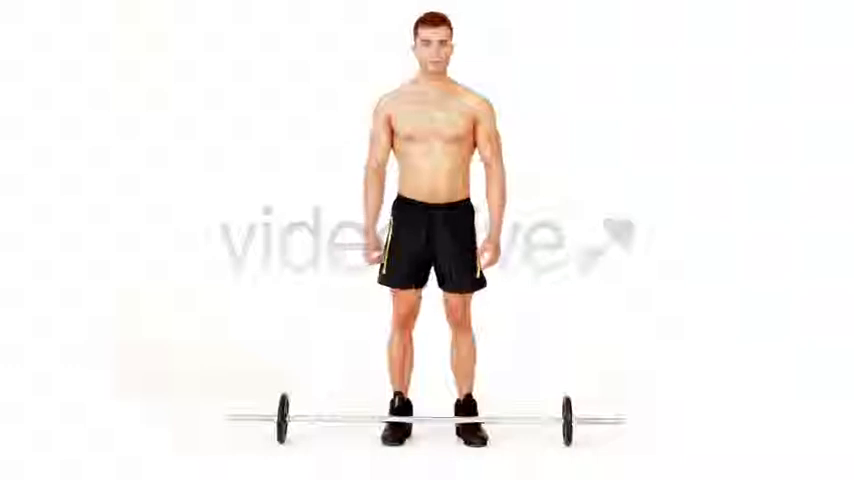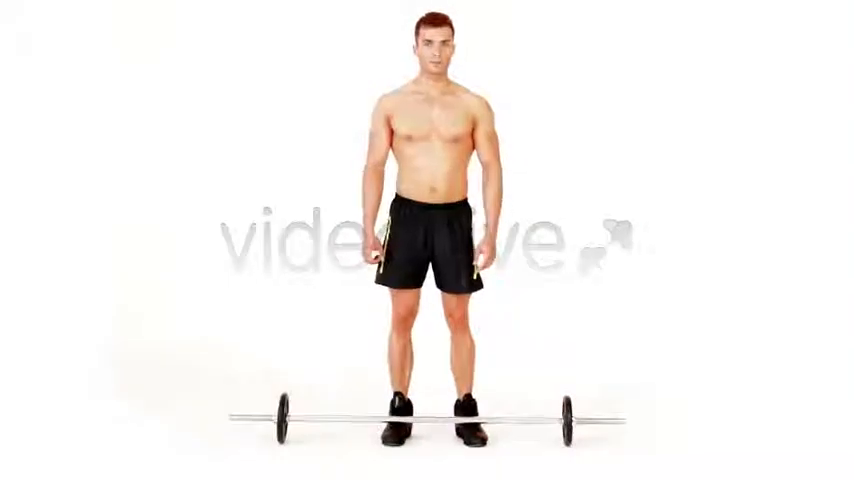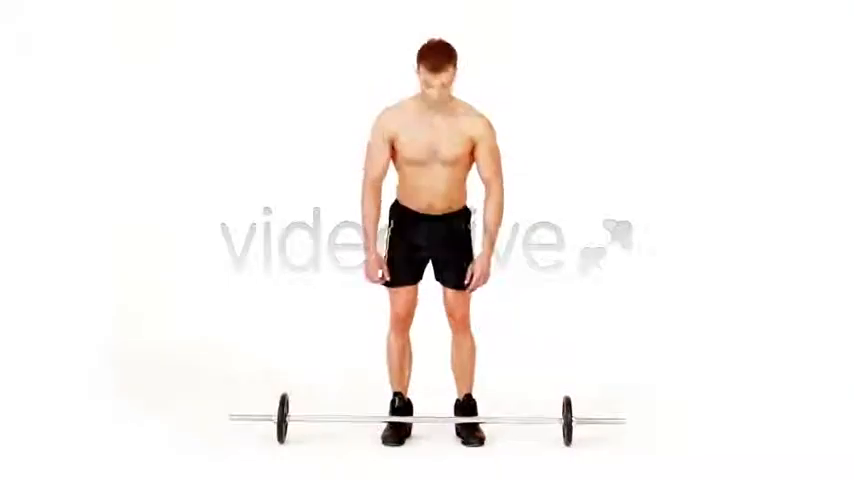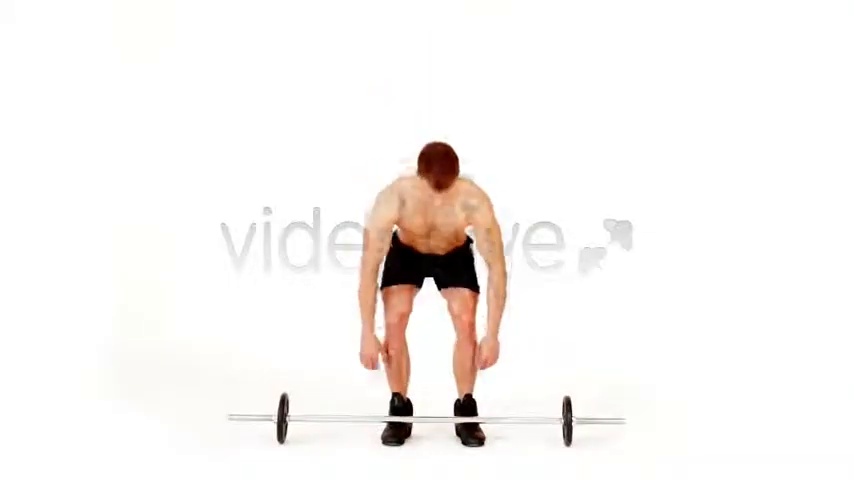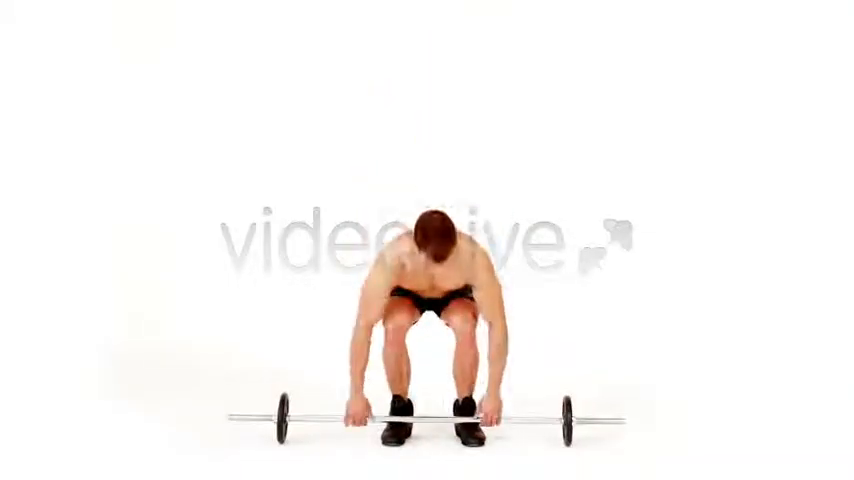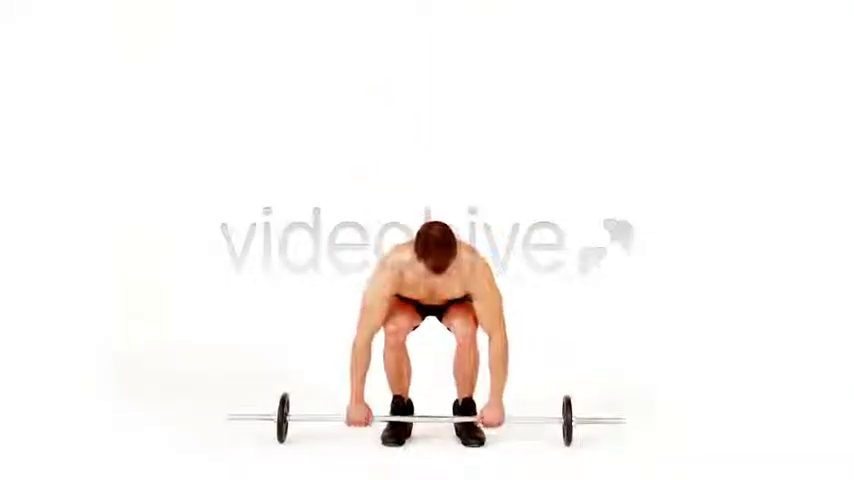
dt=0.4s
person 1, frame 1
left shoulder: (476, 105)
right shoulder: (390, 104)
left elbow: (494, 169)
right elbow: (375, 168)
left wrist: (494, 233)
right wrist: (370, 230)
left hip: (457, 217)
right hip: (408, 215)
left knee: (459, 319)
right knee: (402, 318)
left ankle: (466, 410)
right ankle: (399, 409)
person 1, frame 2
left shoulder: (475, 106)
right shoulder: (390, 103)
left elbow: (492, 169)
right elbow: (374, 168)
left wrist: (490, 234)
right wrist: (368, 230)
left hip: (455, 218)
right hip: (406, 216)
left knee: (458, 320)
right knee: (402, 319)
left ankle: (466, 409)
right ankle: (400, 409)
person 1, frame 3
left shoulder: (475, 124)
right shoulder: (390, 120)
left elbow: (494, 187)
right elbow: (371, 183)
left wrist: (487, 251)
right wrist: (371, 248)
left hip: (454, 224)
right hip: (407, 221)
left knee: (459, 319)
right knee: (400, 317)
left ankle: (466, 408)
right ankle: (399, 407)
person 1, frame 4
left shoulder: (475, 201)
right shoulder: (392, 199)
left elbow: (497, 268)
right elbow: (369, 267)
left wrist: (492, 335)
right wrist: (367, 334)
left hip: (454, 254)
right hip: (406, 252)
left knee: (465, 322)
right knee: (394, 320)
left ankle: (466, 409)
right ankle: (399, 409)
person 1, frame 5
left shoulder: (474, 257)
right shoulder: (391, 259)
left elbow: (497, 324)
right elbow: (363, 326)
left wrist: (493, 393)
right wrist: (356, 394)
left hip: (455, 292)
right hip: (407, 292)
left knee: (465, 329)
right knee: (394, 328)
left ankle: (465, 409)
right ankle: (400, 408)
person 1, frame 6
left shoulder: (475, 268)
right shoulder: (392, 268)
left elbow: (497, 335)
right elbow: (363, 336)
left wrist: (496, 402)
right wrist: (356, 401)
left hip: (456, 300)
right hip: (407, 299)
left knee: (466, 332)
right knee: (394, 330)
left ankle: (465, 409)
right ankle: (400, 408)
